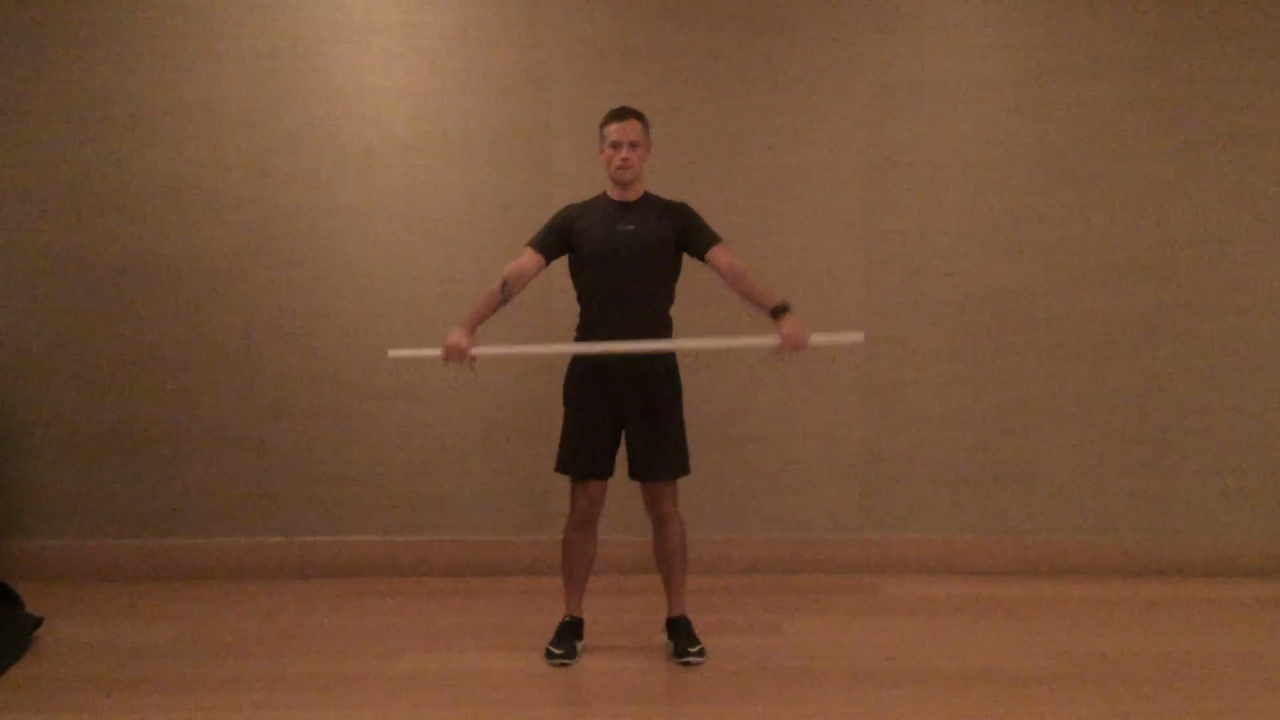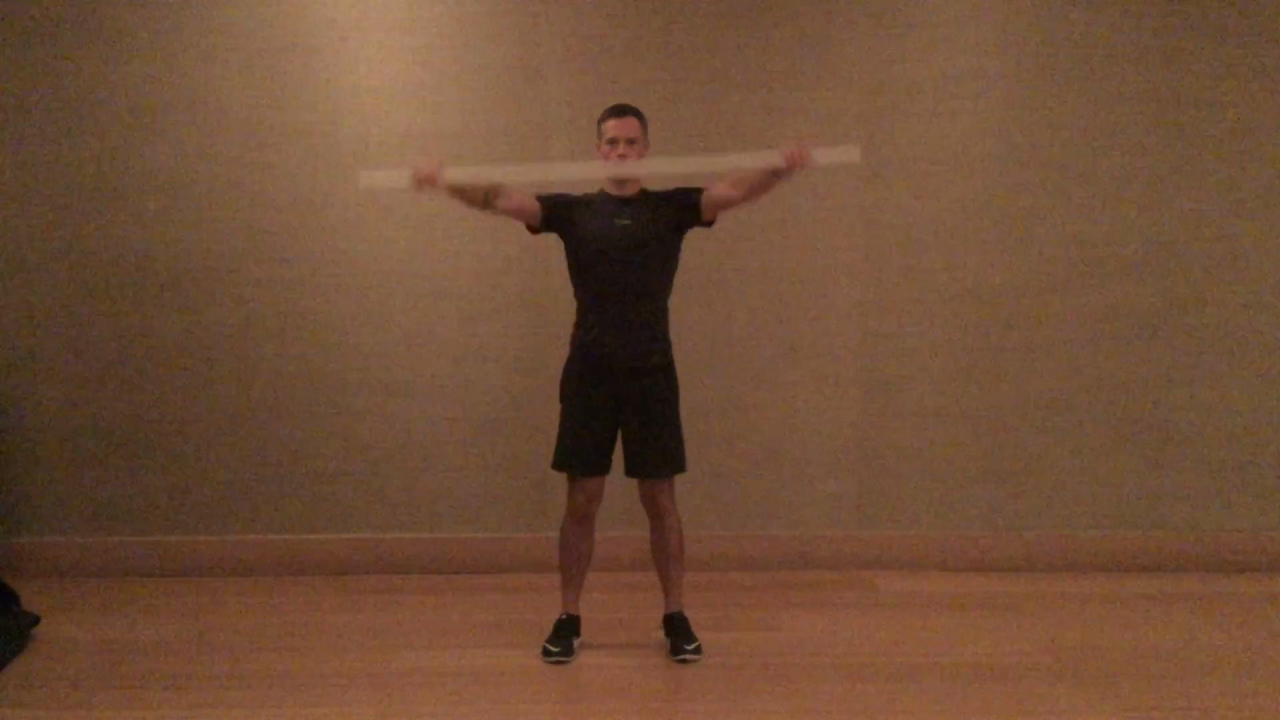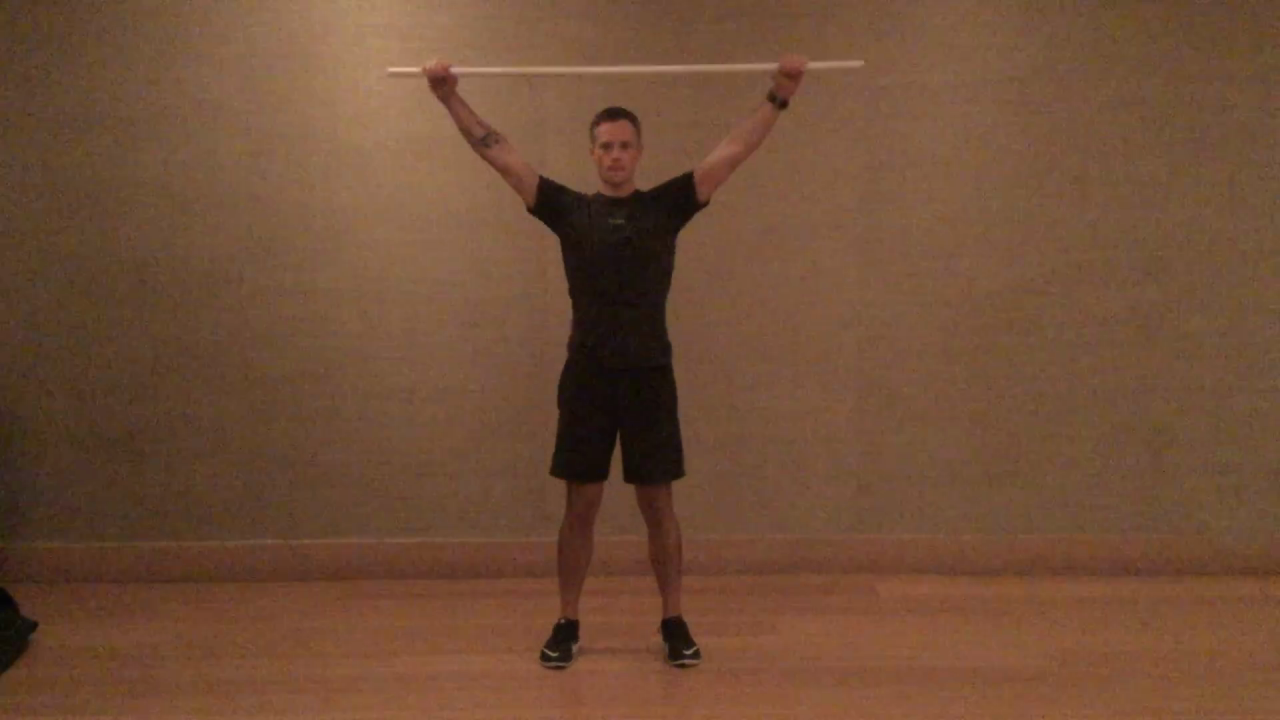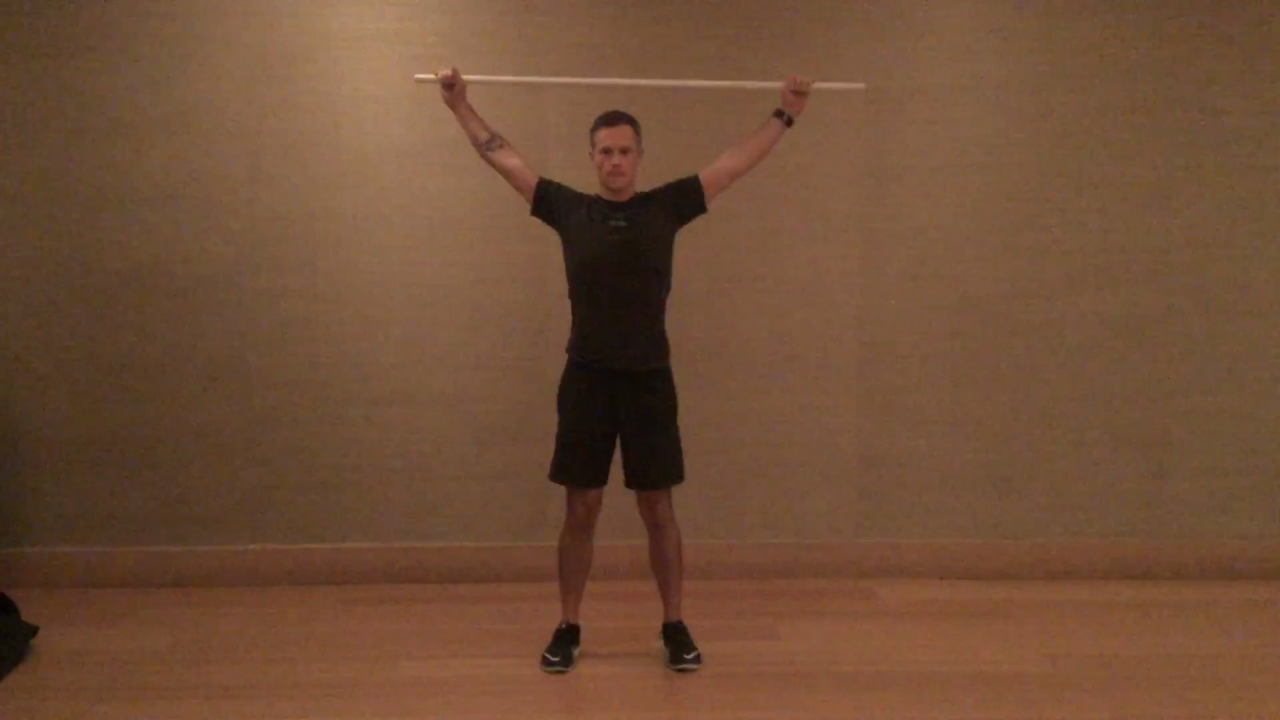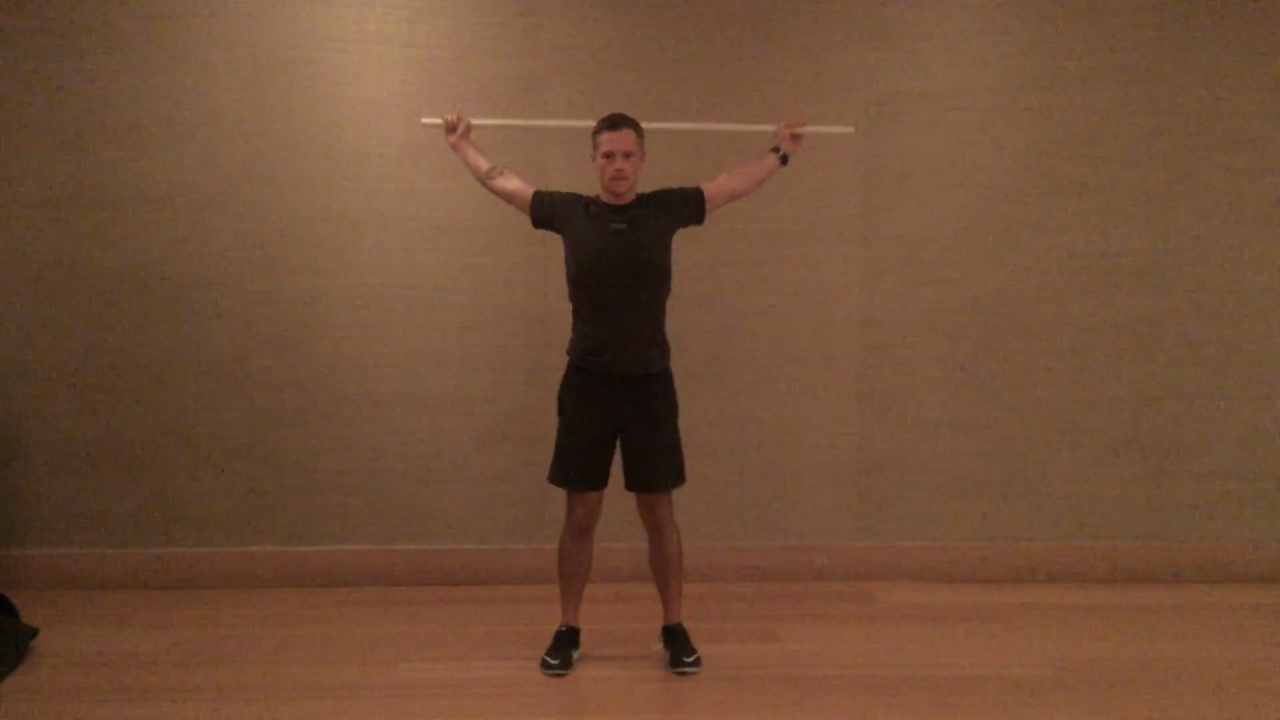
dt=0.3s
person 1, frame 1
left shoulder: (675, 216)
right shoulder: (575, 218)
left elbow: (730, 264)
right elbow: (518, 271)
left wrist: (781, 312)
right wrist: (468, 323)
left hip: (656, 376)
right hip: (591, 377)
left knee: (664, 503)
right knee: (584, 504)
left ankle: (678, 621)
right ankle: (571, 622)
person 1, frame 2
left shoulder: (674, 207)
right shoulder: (571, 209)
left elbow: (731, 192)
right elbow: (507, 201)
left wrist: (778, 171)
right wrist: (452, 186)
left hip: (652, 372)
right hip: (589, 373)
left knee: (660, 500)
right knee: (581, 501)
left ankle: (675, 618)
right ankle: (568, 619)
person 1, frame 3
left shoulder: (667, 206)
right shoulder: (567, 209)
left elbow: (732, 151)
right elbow: (499, 153)
left wrist: (779, 95)
right wrist: (450, 97)
left hip: (650, 376)
right hip: (587, 377)
left knee: (658, 506)
right knee: (580, 506)
left ankle: (674, 621)
right ankle: (568, 623)
person 1, frame 4
left shoulder: (667, 207)
right shoulder: (568, 210)
left elbow: (735, 161)
right elbow: (502, 156)
left wrist: (784, 113)
right wrist: (459, 103)
left hip: (649, 380)
right hip: (586, 380)
left knee: (658, 511)
right knee: (580, 511)
left ankle: (674, 626)
right ankle: (568, 628)
person 1, frame 5
left shoulder: (666, 209)
right shoulder: (569, 212)
left elbow: (731, 184)
right elbow: (503, 183)
left wrist: (779, 154)
right wrist: (464, 145)
left hip: (650, 384)
right hip: (587, 384)
left knee: (659, 513)
right knee: (580, 513)
left ankle: (674, 630)
right ankle: (567, 631)
